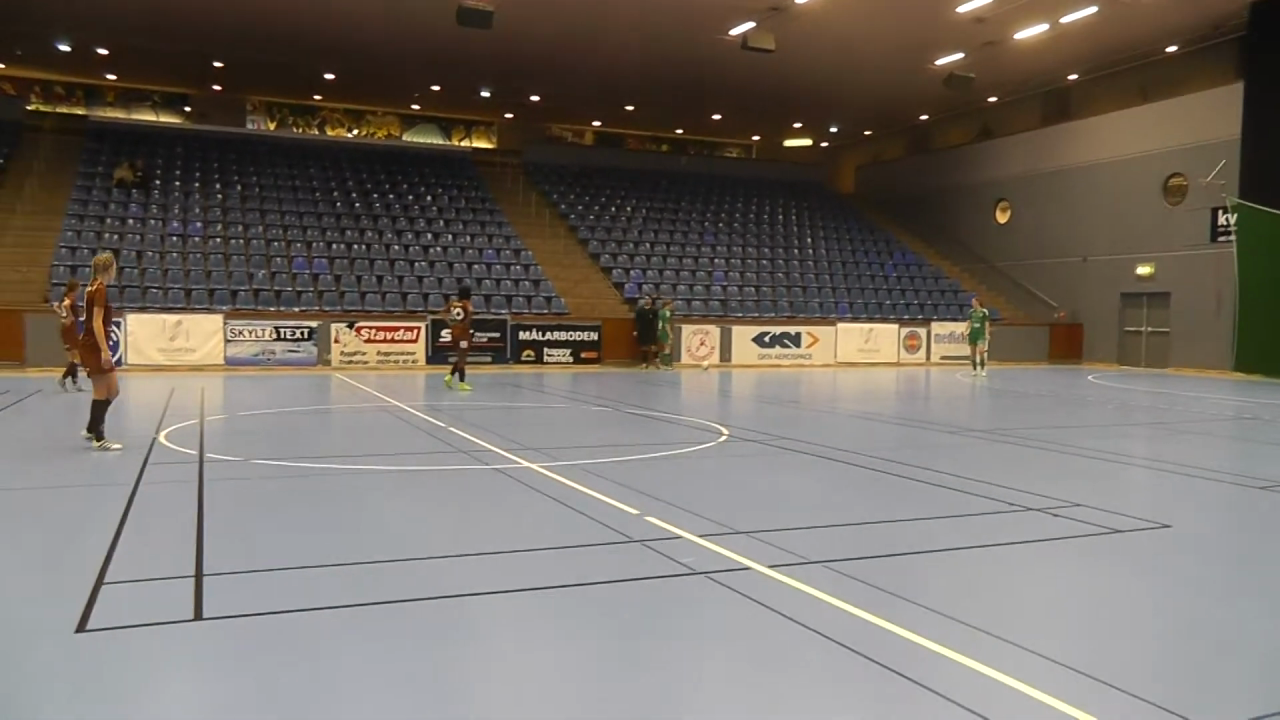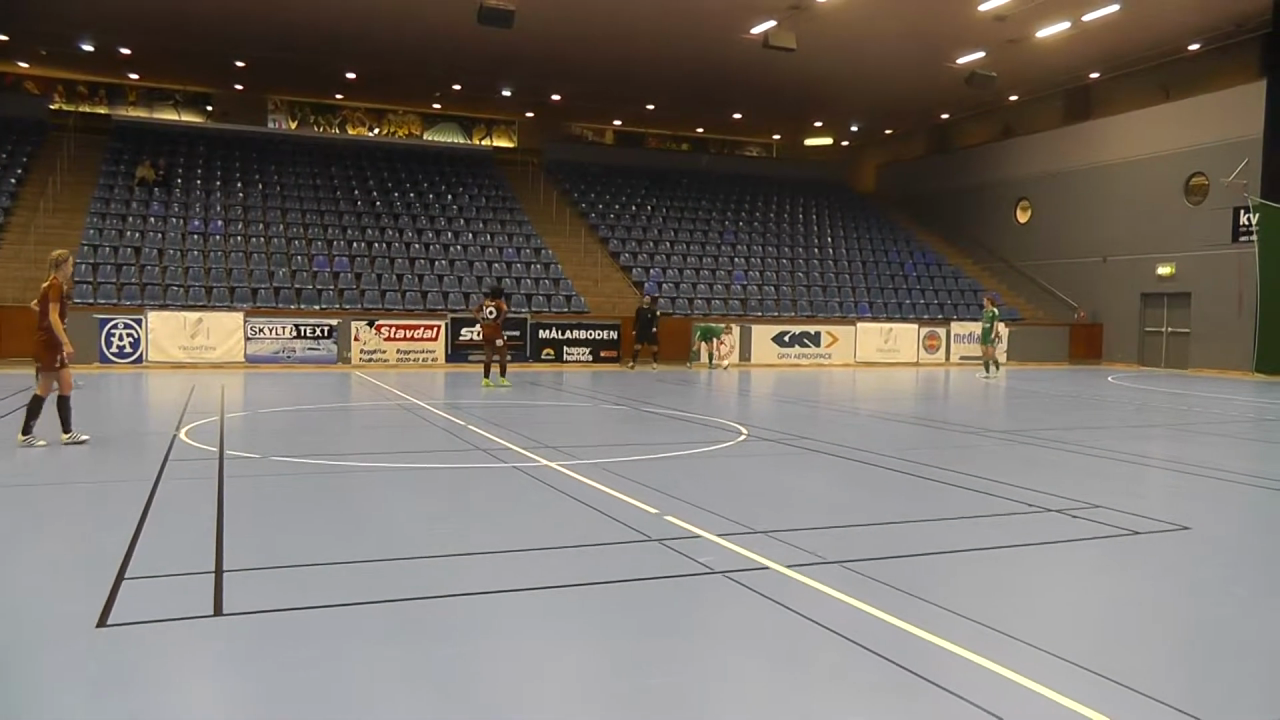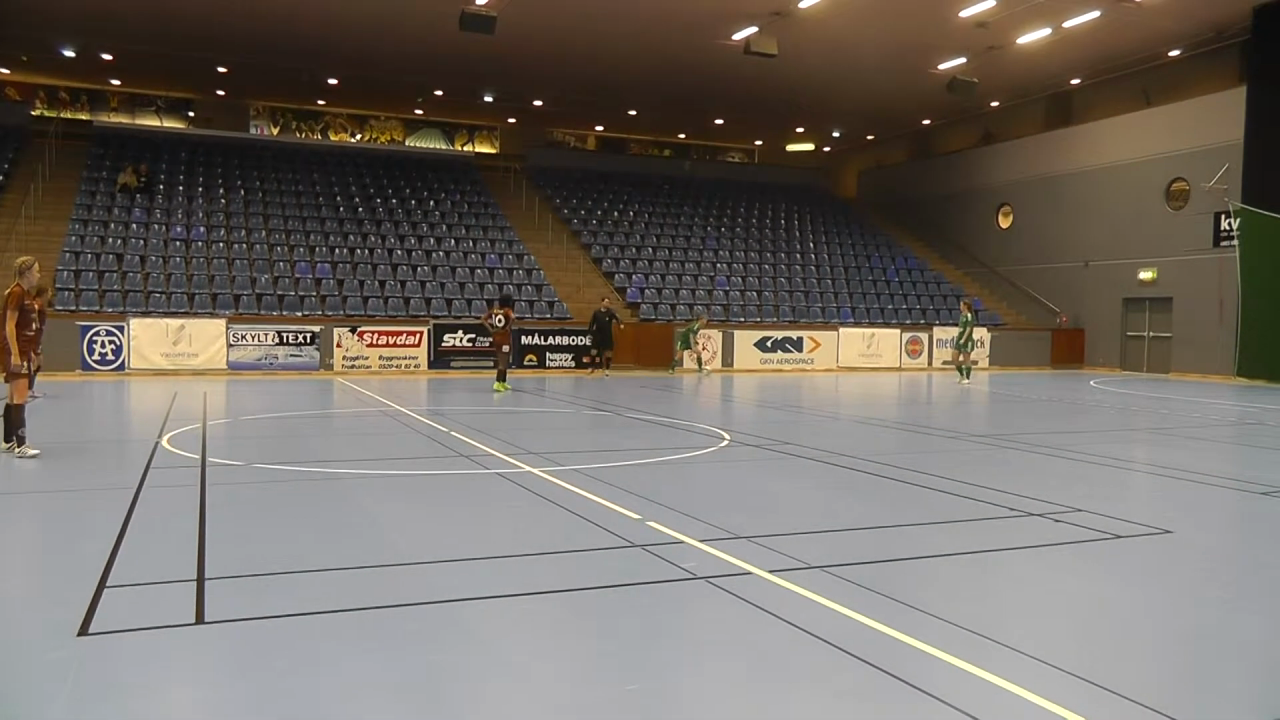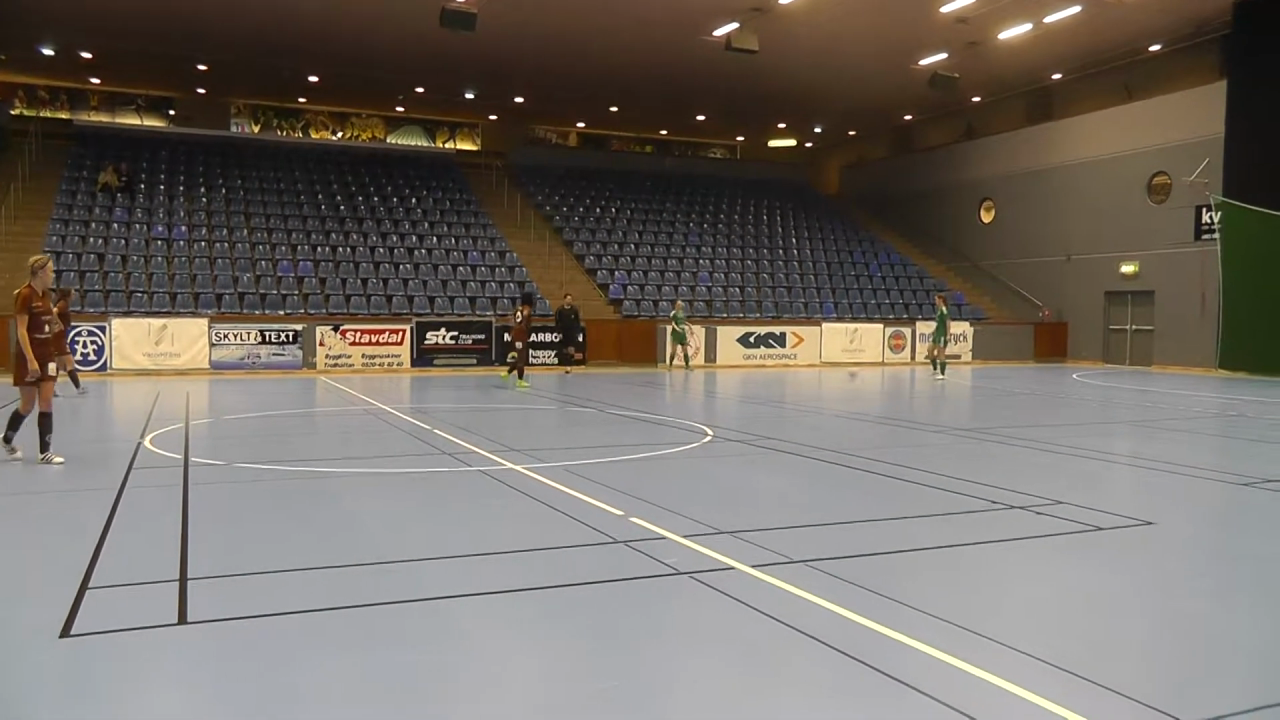
dt=1s
person 1, frame 1
left shoulder: (94, 288)
right shoulder: (100, 289)
right elbow: (97, 322)
right wrist: (105, 350)
left hip: (94, 348)
right hip: (94, 348)
left knee: (112, 391)
right knee: (102, 394)
left ankle: (92, 430)
right ankle: (100, 439)
person 1, frame 2
left shoulder: (54, 285)
right shoulder: (55, 285)
right elbow: (53, 317)
right wrist: (66, 343)
left hip: (51, 344)
right hip: (48, 344)
left knee: (66, 388)
right knee: (43, 391)
left ankle: (68, 433)
right ankle: (26, 434)
person 1, frame 3
left shoulder: (25, 293)
right shoulder: (16, 293)
right elbow: (9, 326)
left wrist: (29, 352)
right wrist: (15, 354)
left hip: (22, 351)
right hip: (15, 352)
left knee: (14, 398)
right knee: (20, 399)
left ankle: (8, 441)
right ankle: (20, 446)
person 1, frame 4
left shoulder: (48, 295)
right shoulder: (25, 295)
right elbow: (21, 330)
right wrist: (31, 360)
left hip: (47, 355)
right hip: (28, 357)
left knee: (47, 404)
right knee: (28, 406)
left ankle: (45, 453)
right ankle: (7, 441)
